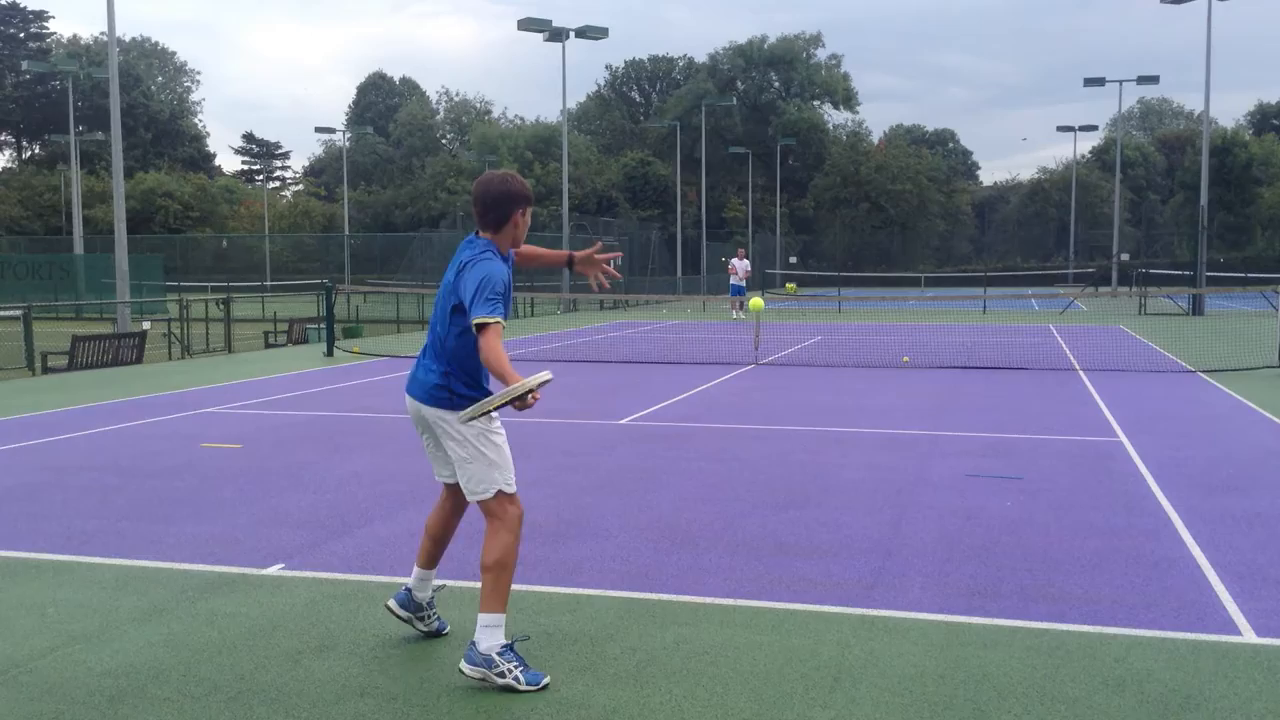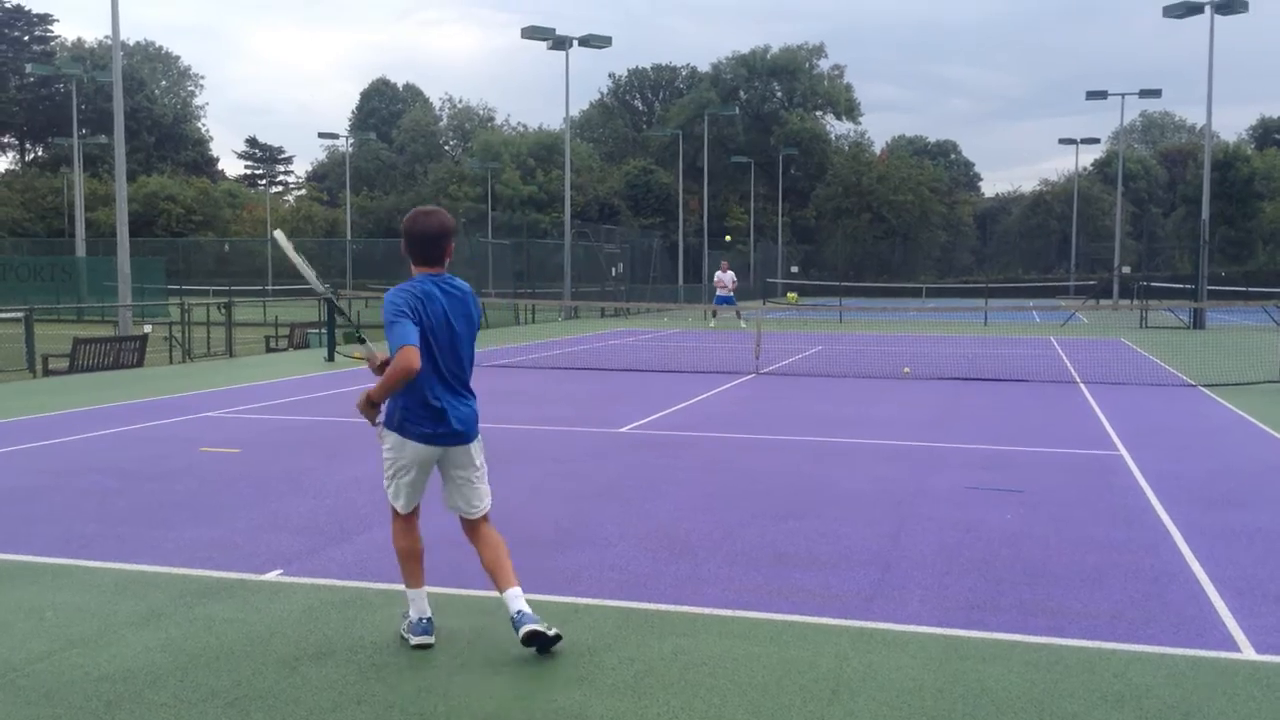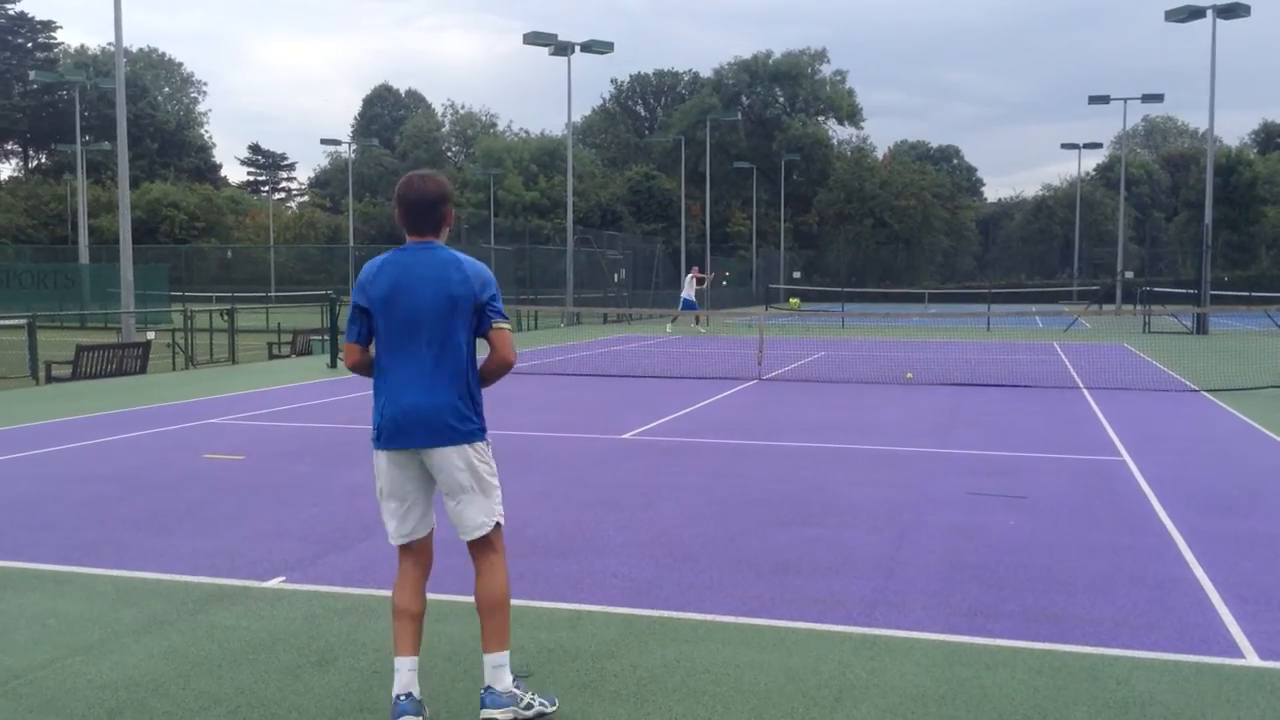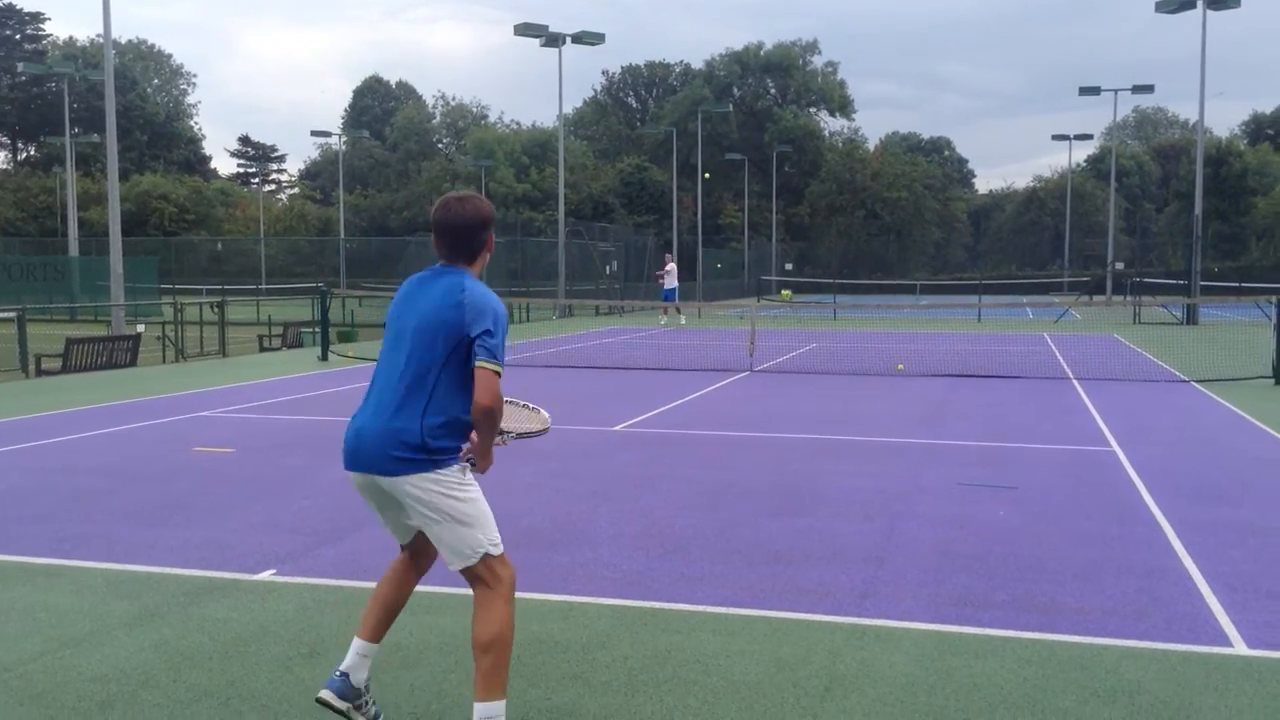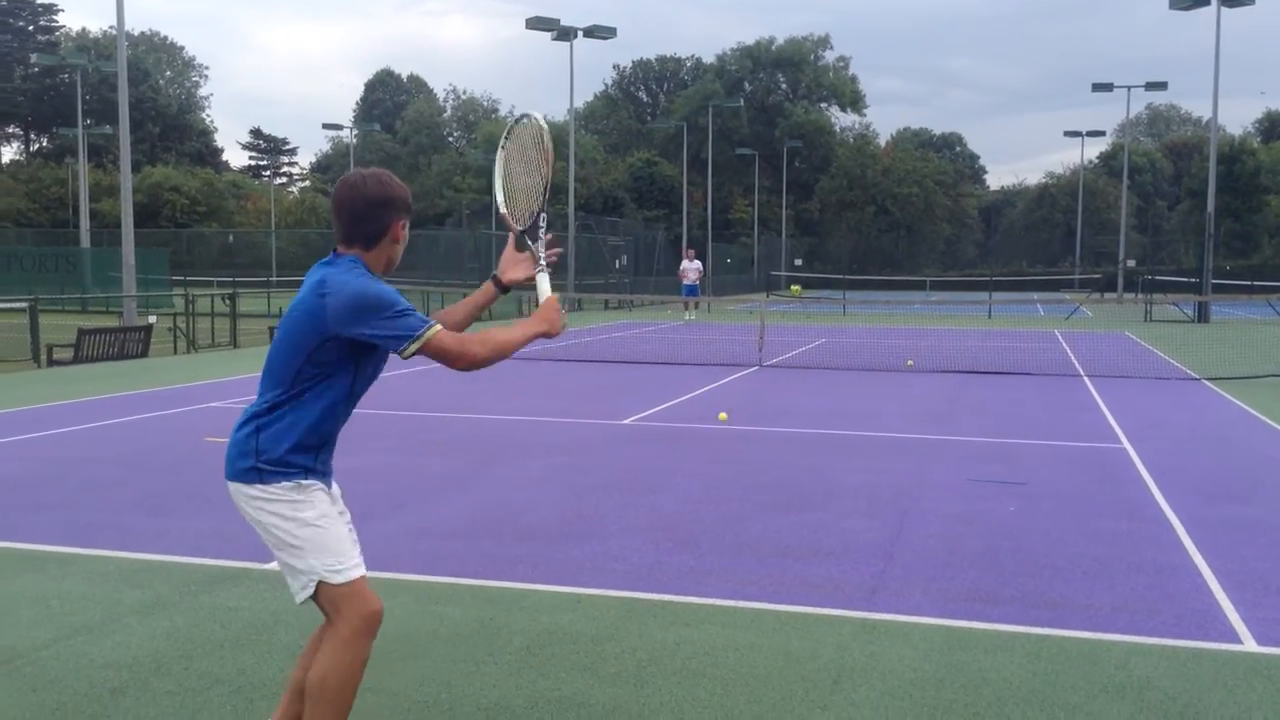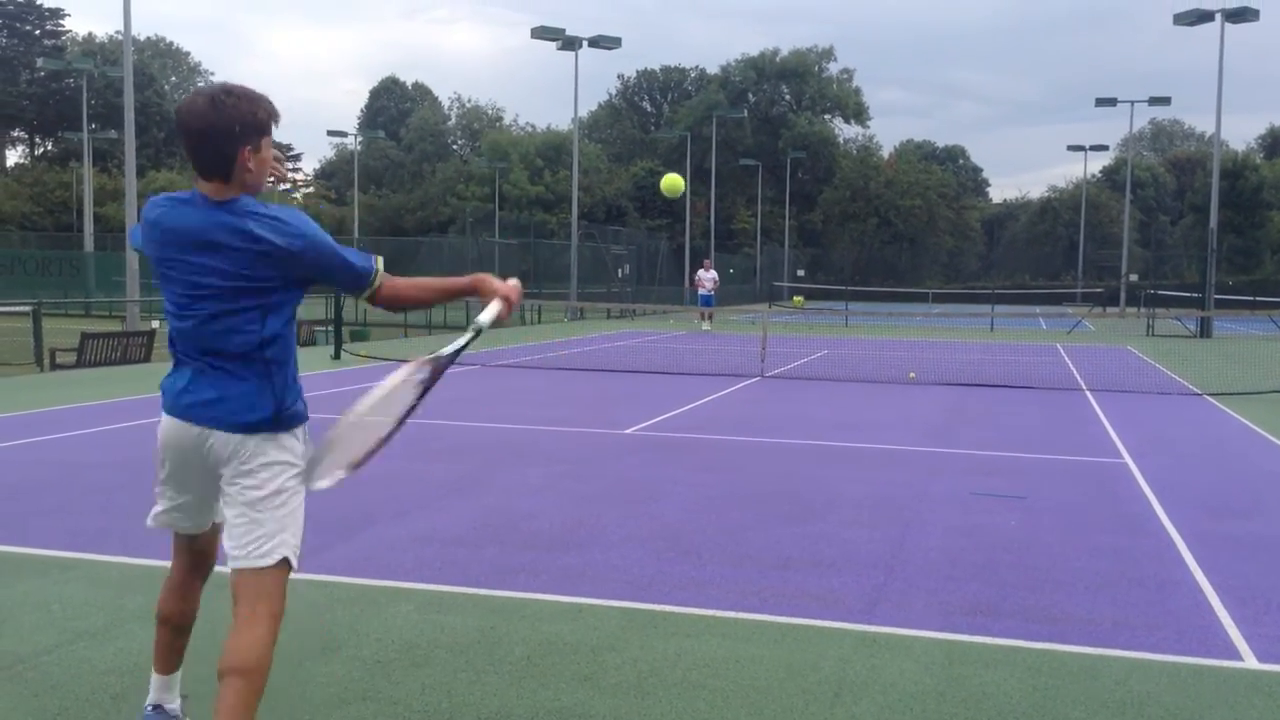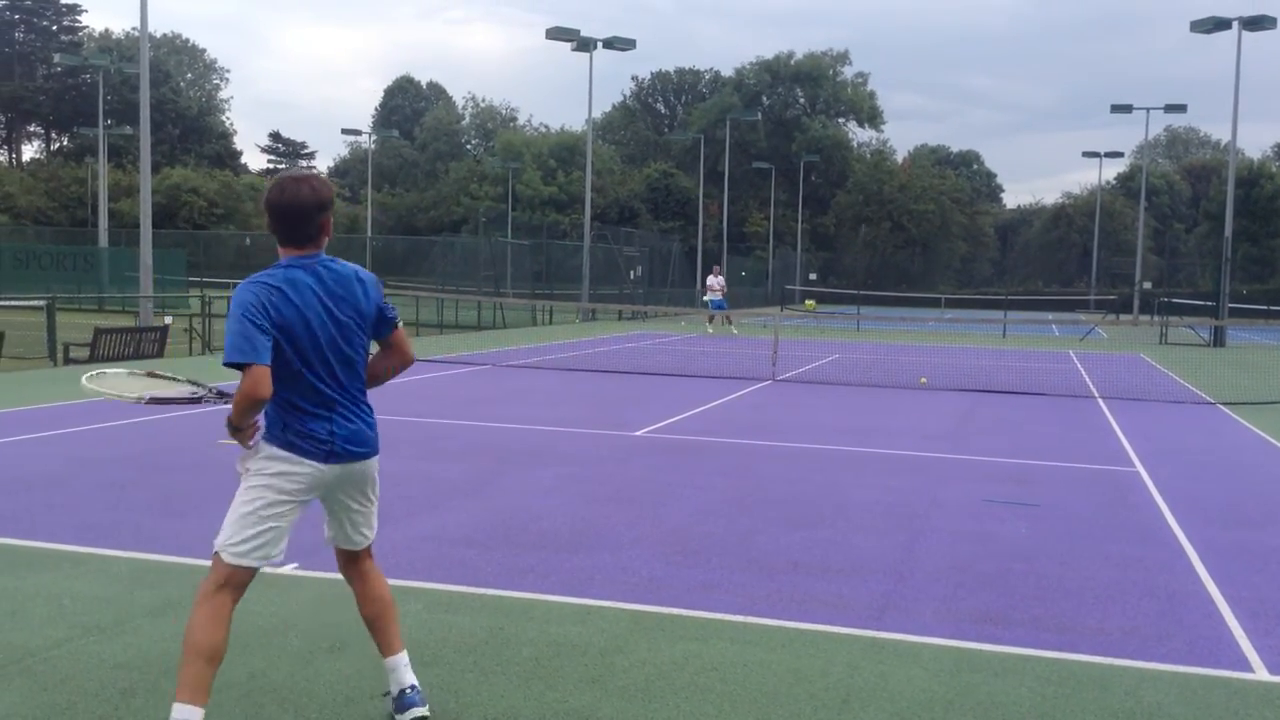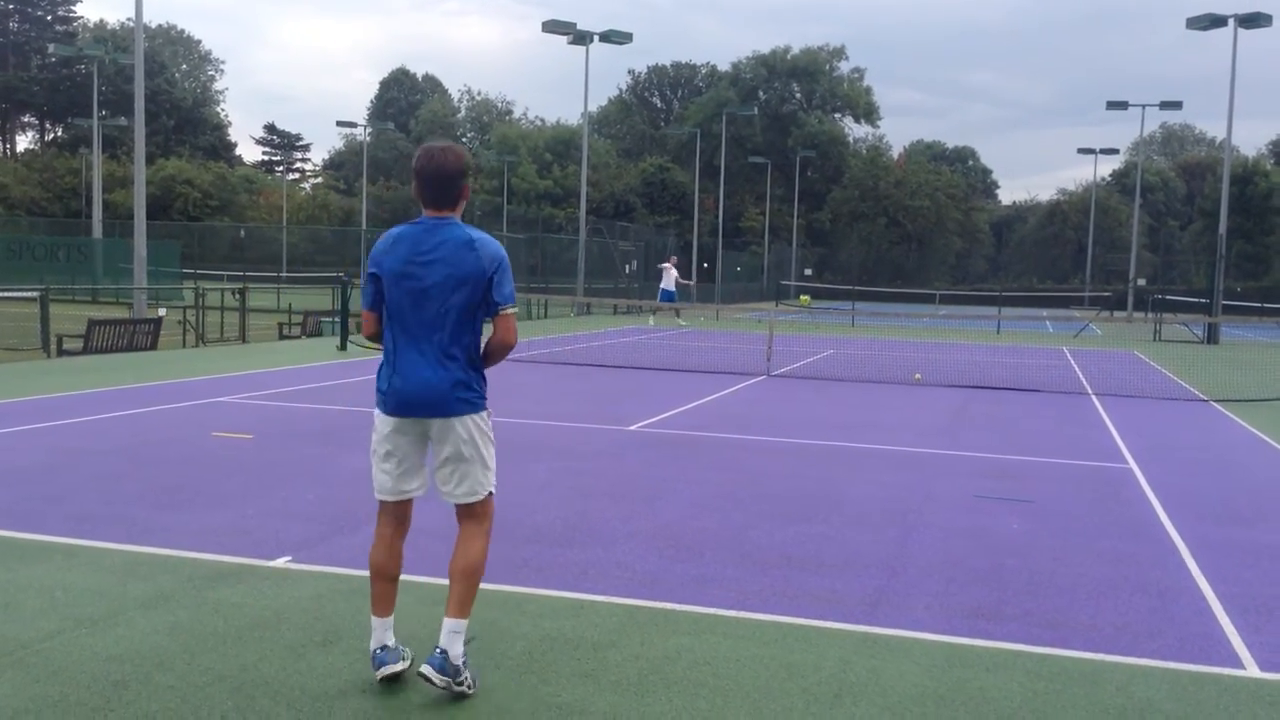
dt=0.7s
person 1, frame 1
left shoulder: (472, 249)
right shoulder: (491, 275)
left elbow: (515, 254)
right elbow: (488, 342)
left wrist: (572, 259)
right wrist: (513, 382)
left hip: (426, 396)
right hip: (457, 407)
left knee: (454, 496)
right knee: (505, 516)
left ankle: (414, 596)
right ankle: (489, 650)
person 1, frame 2
left shoulder: (400, 299)
right shoulder: (468, 297)
left elbow: (409, 364)
left wrist: (373, 396)
left hip: (411, 431)
right hip: (462, 429)
left knee: (405, 517)
right knee: (479, 525)
left ankle: (420, 616)
right ankle: (522, 614)
person 1, frame 3
left shoulder: (372, 275)
right shoulder: (476, 276)
left elbow: (354, 359)
right elbow: (504, 356)
left hip: (394, 433)
right hip: (456, 432)
left knee: (412, 560)
right knee: (488, 552)
person 1, frame 4
left shoulder: (408, 291)
right shoulder: (483, 304)
right elbow: (486, 400)
left wrist: (453, 425)
right wrist: (484, 446)
left hip: (364, 449)
right hip: (422, 458)
left knee: (419, 551)
right knee: (495, 582)
person 1, frame 5
left shoulder: (349, 281)
right shoulder: (351, 292)
left elbow: (437, 334)
right elbow: (460, 353)
left wrist: (498, 282)
right wrist: (535, 327)
left hip: (300, 469)
right hip: (271, 477)
left knee: (350, 610)
right knee: (358, 614)
person 1, frame 6
left shoulder: (158, 216)
right shoulder: (286, 234)
right elbow: (388, 293)
left wrist: (242, 189)
right wrist: (477, 285)
left hip: (183, 419)
right hip: (259, 430)
left knee: (191, 562)
right knee: (257, 604)
person 1, frame 7
left shoulder: (257, 295)
right shoulder: (362, 282)
left elbow: (256, 390)
right elbow: (400, 357)
left wrist: (238, 422)
left hip: (291, 454)
right hip: (357, 449)
left knee: (220, 588)
right knee: (359, 560)
person 1, frame 8
left shoulder: (387, 246)
right shoulder: (486, 252)
left elbow: (370, 328)
right elbow: (506, 338)
left hip: (396, 398)
right hip: (457, 400)
left knee: (391, 519)
right knee: (475, 518)
left ankle: (383, 647)
right ankle: (450, 653)
